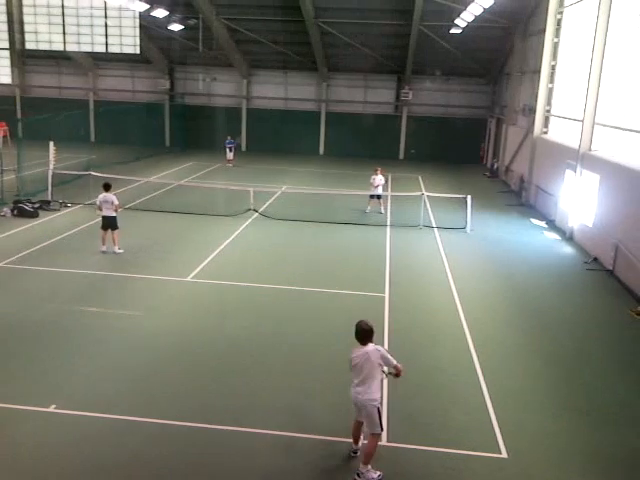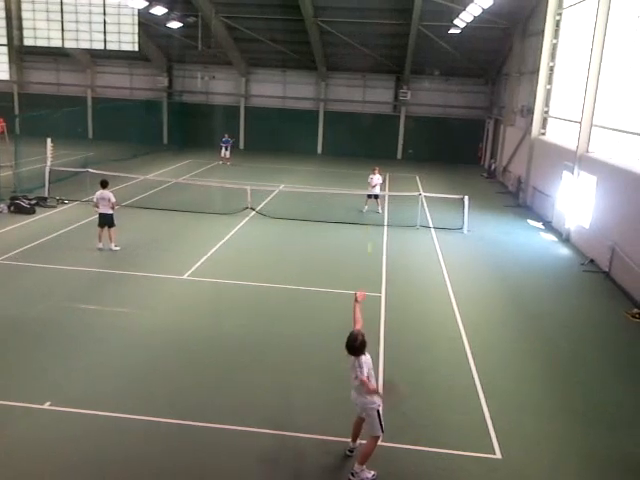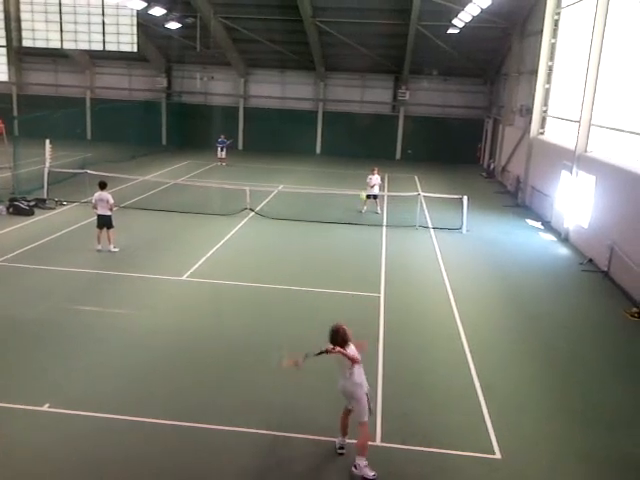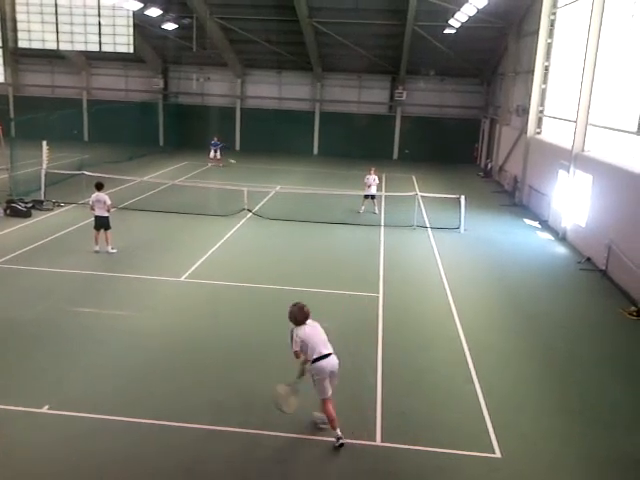
dt=0.5s
person 1, frame 1
left shoulder: (354, 354)
right shoulder: (378, 351)
right elbow: (398, 369)
right wrist: (397, 374)
left hip: (356, 394)
right hip: (371, 397)
left knee: (359, 421)
right knee: (375, 433)
left ankle: (355, 449)
person 1, frame 2
left shoulder: (356, 353)
right shoulder: (361, 360)
left elbow: (357, 323)
right elbow: (362, 380)
left wrist: (357, 303)
right wrist: (372, 389)
left hip: (359, 397)
right hip: (369, 402)
left knee: (361, 418)
right knee: (374, 437)
left ankle: (352, 446)
person 1, frame 3
left shoulder: (342, 344)
right shoulder: (348, 349)
right elbow: (356, 359)
right wrist: (341, 351)
left hip: (345, 385)
right hip: (356, 387)
left knee: (348, 409)
right knee: (363, 425)
left ankle: (341, 442)
right ankle: (360, 465)
person 1, frame 4
left shoulder: (296, 332)
right shoulder: (313, 323)
left elbow: (297, 355)
left wrist: (302, 366)
left hip: (320, 366)
right hip: (332, 360)
left knee: (326, 401)
right knee: (326, 394)
left ankle: (338, 435)
right ankle: (323, 417)
